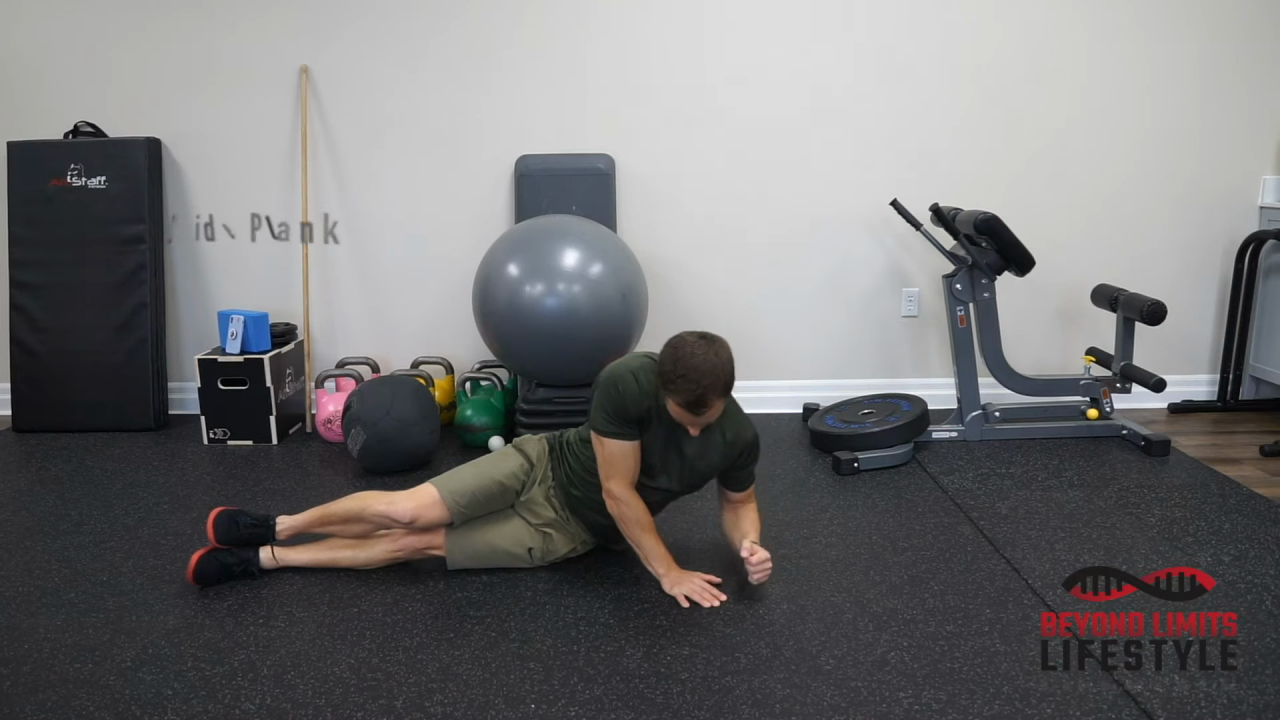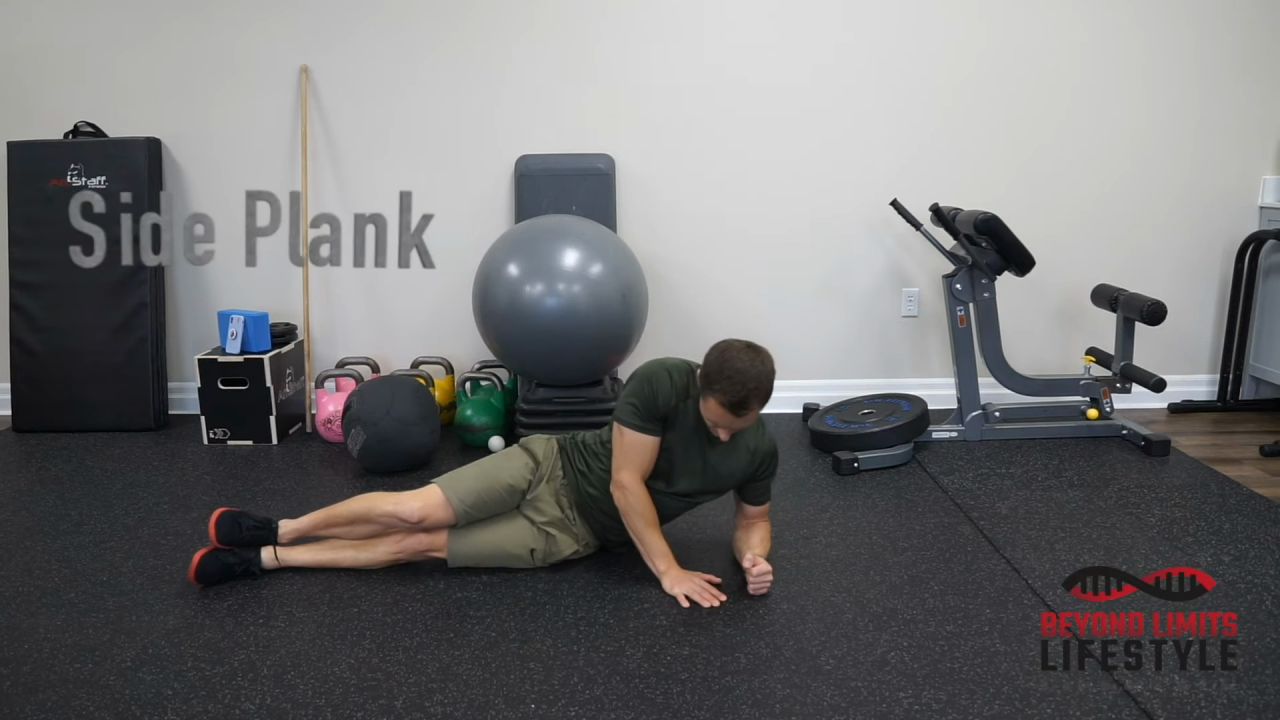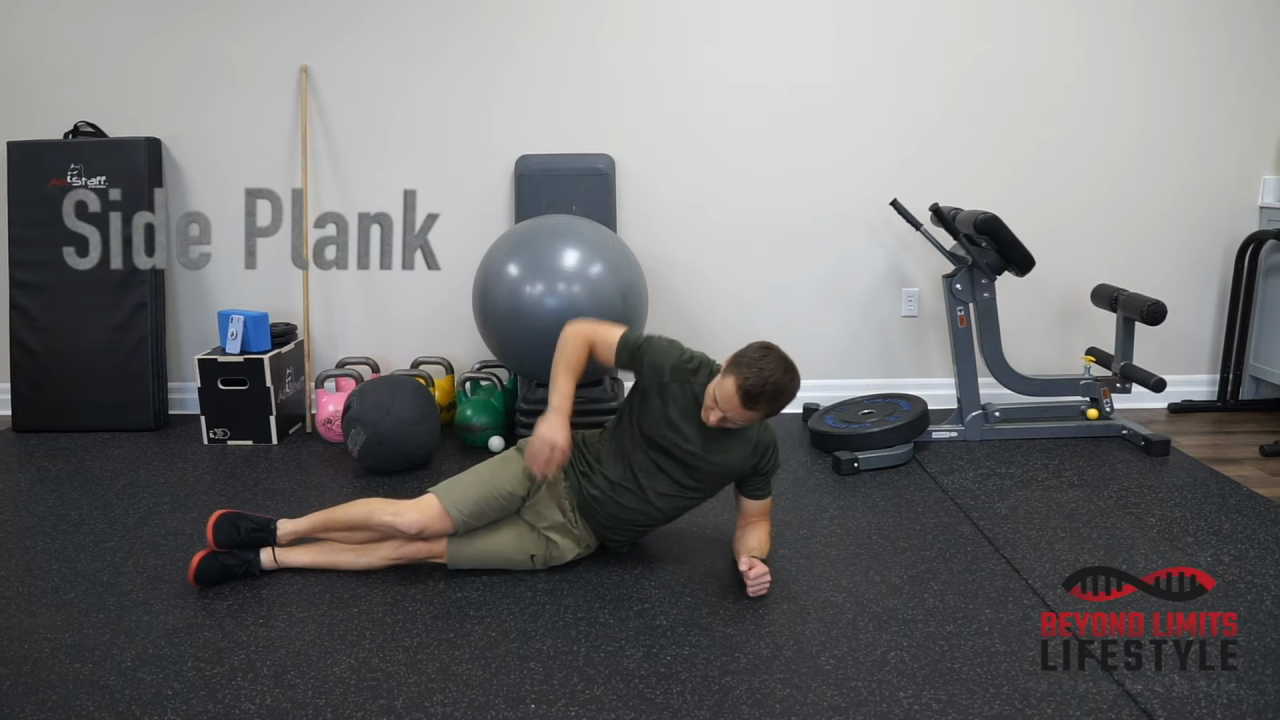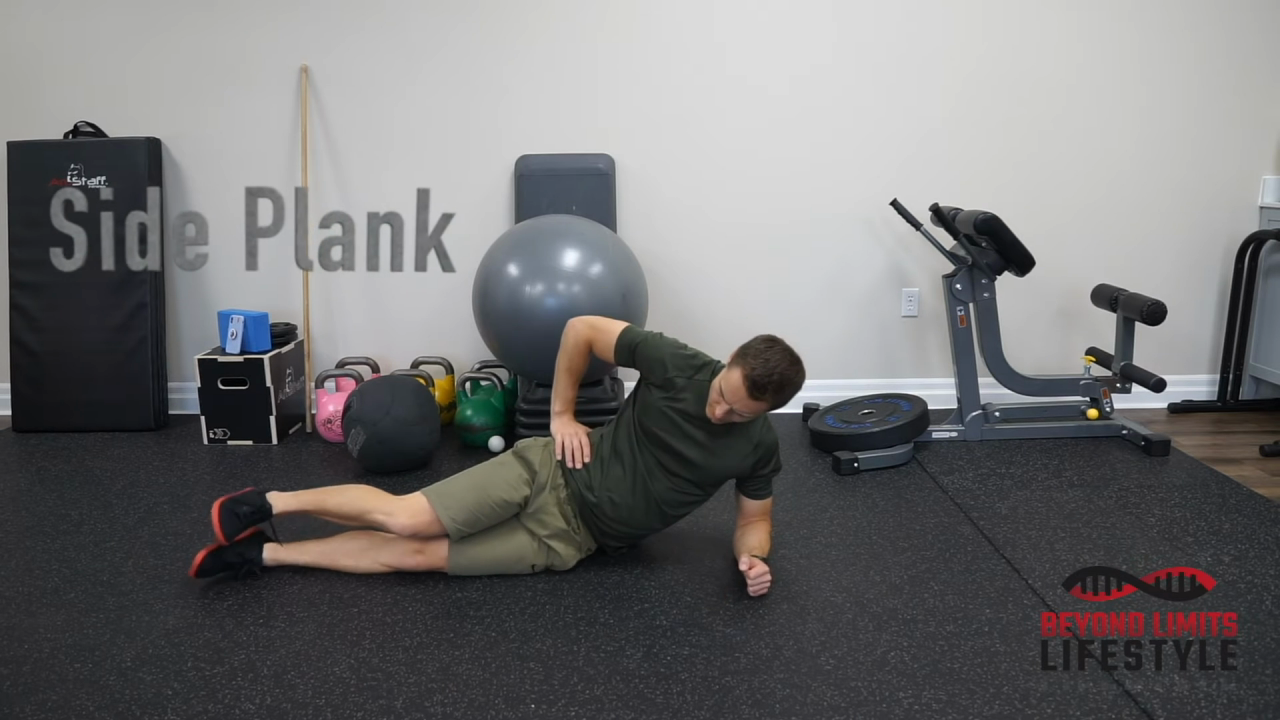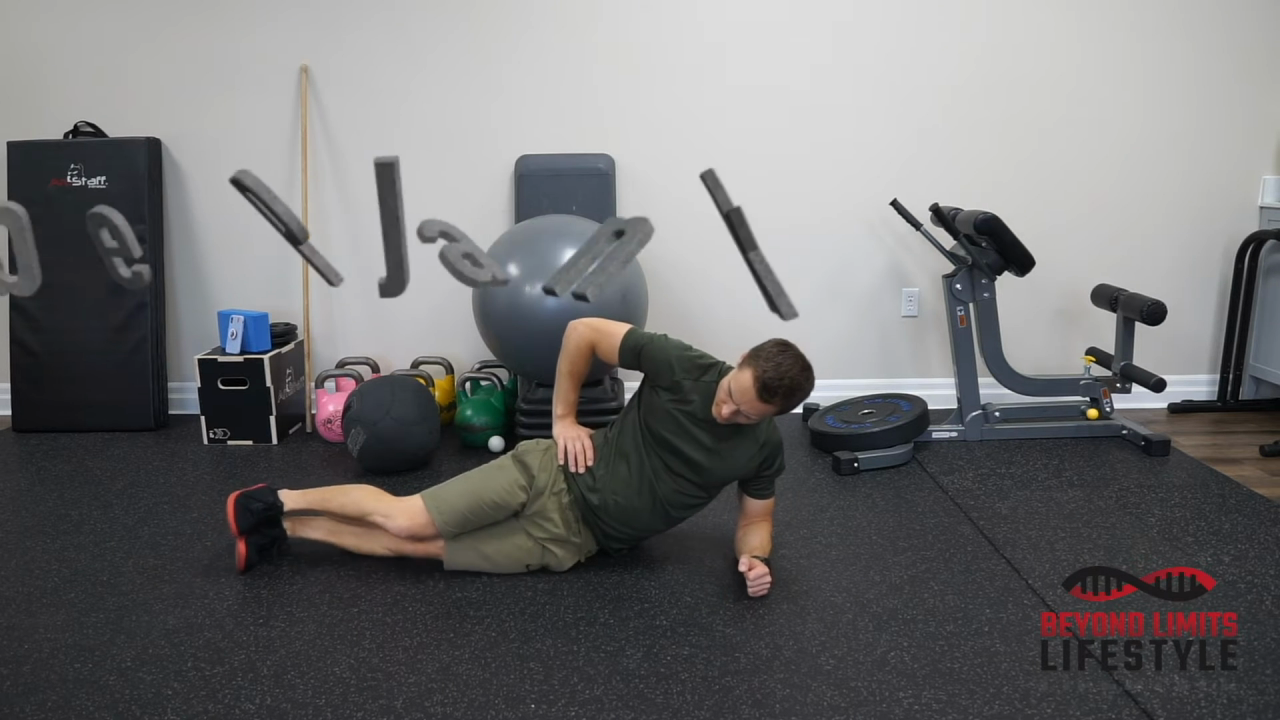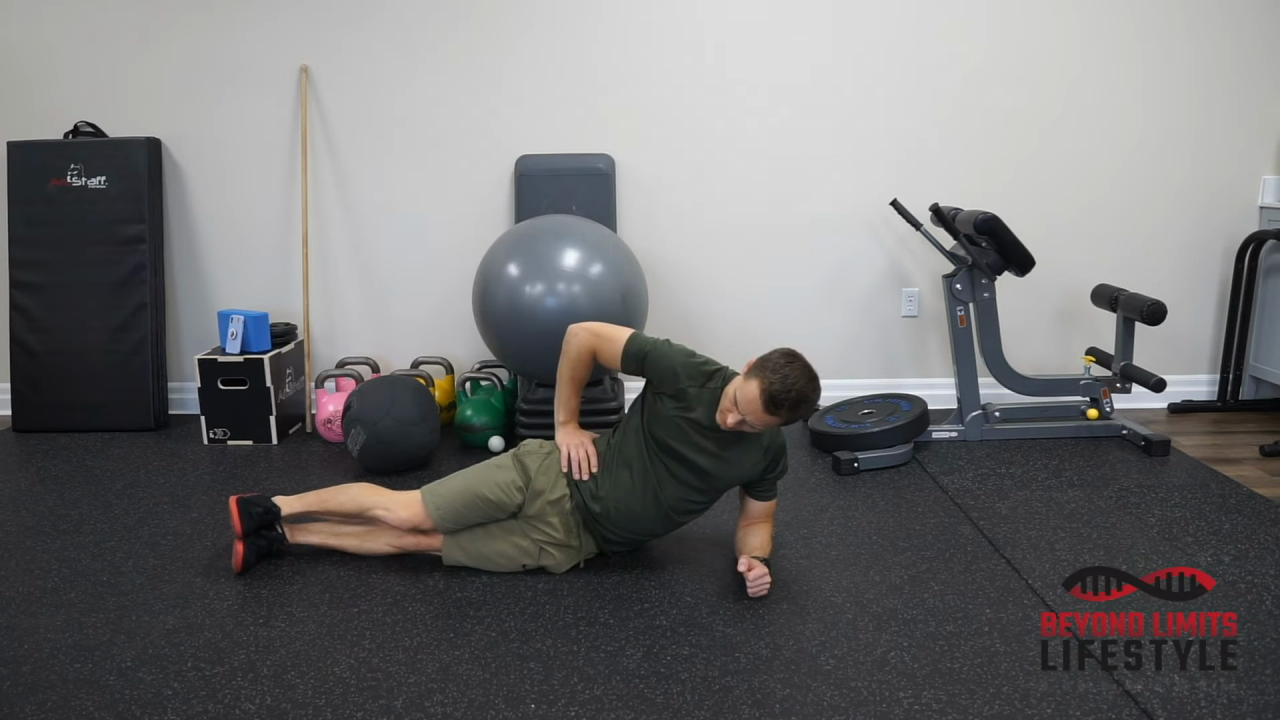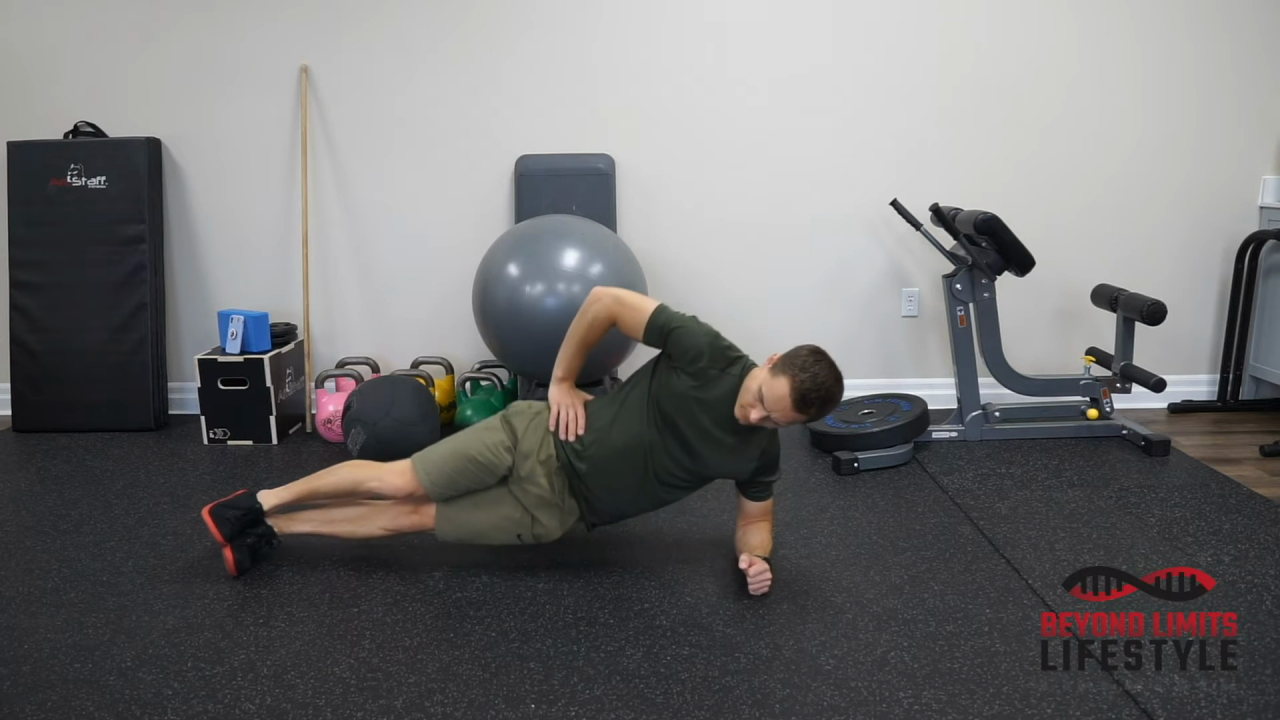
dt=0.7s
person 1, frame 1
left shoulder: (739, 437)
right shoulder: (626, 381)
left elbow: (738, 503)
right elbow: (618, 491)
left wrist: (750, 544)
right wrist: (669, 572)
left hip: (573, 528)
right hip: (542, 465)
left knee: (418, 543)
right knee: (408, 513)
left ankle: (262, 559)
right ankle: (277, 527)
person 1, frame 2
left shoulder: (759, 451)
right shoulder: (662, 381)
left elbow: (753, 519)
right elbow: (626, 483)
left wrist: (754, 558)
right wrist: (668, 570)
left hip: (574, 531)
right hip: (552, 466)
left knee: (420, 546)
right knee: (415, 510)
left ankle: (264, 560)
right ankle: (279, 529)
person 1, frame 3
left shoulder: (757, 449)
right shoulder: (673, 365)
left elbow: (753, 521)
right elbow: (581, 332)
left wrist: (752, 560)
right wrist: (556, 414)
left hip: (574, 535)
right hip: (554, 471)
left knee: (417, 551)
right knee: (414, 520)
left ankle: (264, 560)
right ankle: (279, 530)
person 1, frame 4
left shoulder: (759, 448)
right shoulder: (676, 363)
left elbow: (753, 520)
right elbow: (581, 327)
left wrist: (753, 559)
right wrist: (562, 414)
left hip: (569, 541)
right hip: (549, 475)
left knee: (416, 556)
right knee: (406, 519)
left ankle: (264, 554)
right ankle: (275, 503)
person 1, frame 5
left shoulder: (762, 449)
right shoulder: (682, 365)
left elbow: (755, 520)
right elbow: (583, 330)
left wrist: (755, 560)
right wrist: (564, 418)
left hip: (572, 539)
right hip: (553, 477)
left knee: (417, 545)
right knee: (404, 520)
left ankle: (288, 530)
right ankle: (285, 502)
person 1, frame 6
left shoulder: (766, 453)
right shoulder: (685, 371)
left elbow: (755, 519)
right elbow: (583, 334)
left wrist: (755, 560)
right wrist: (566, 423)
left hip: (569, 539)
right hip: (553, 478)
left knee: (416, 541)
right knee: (405, 512)
left ankle: (285, 535)
right ankle: (276, 508)
person 1, frame 7
left shoulder: (760, 452)
right shoulder: (707, 354)
left elbow: (755, 519)
right elbow: (604, 300)
left wrist: (754, 557)
right wrist: (562, 380)
left hip: (555, 504)
right hip: (542, 441)
left knee: (413, 518)
right knee: (396, 484)
left ankle: (271, 532)
right ankle: (262, 504)
